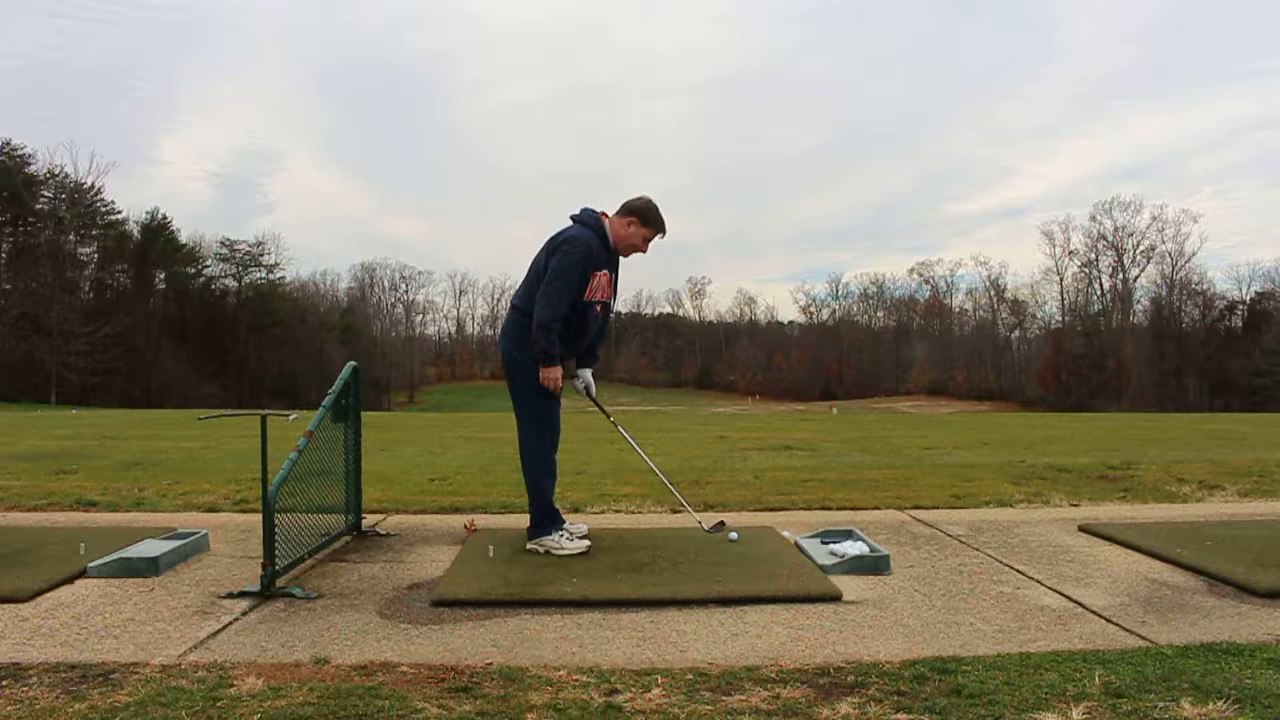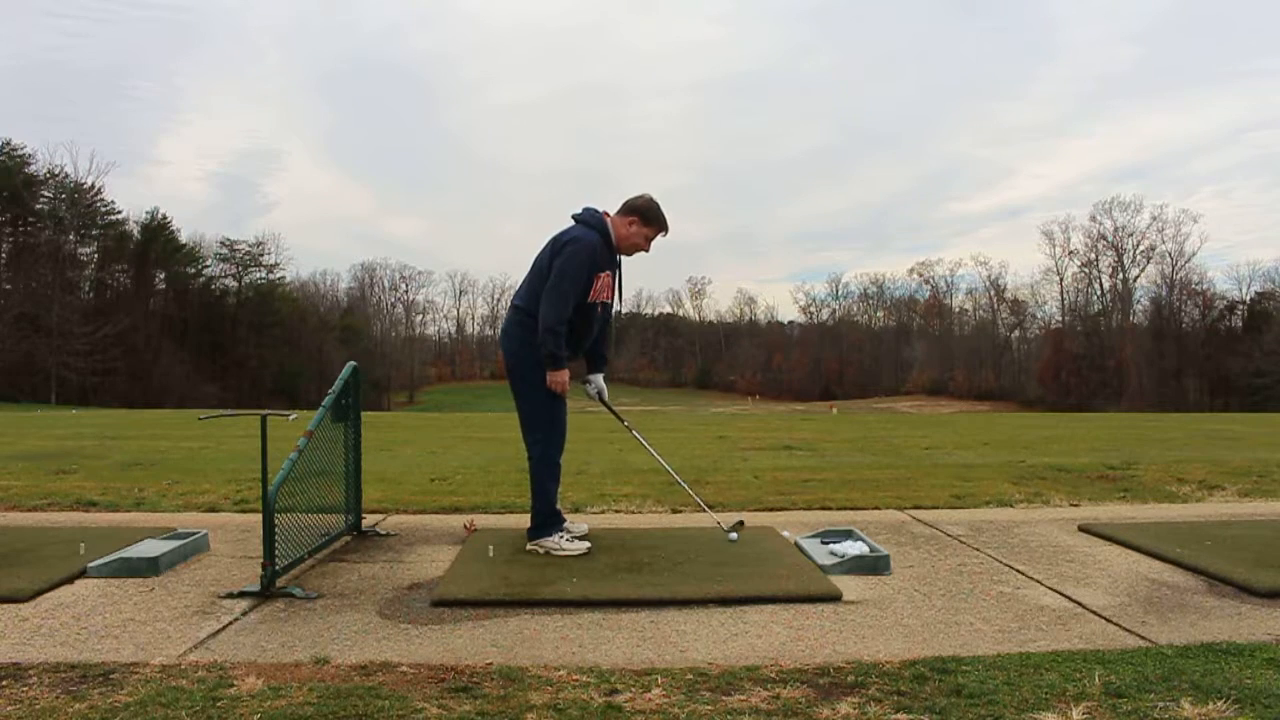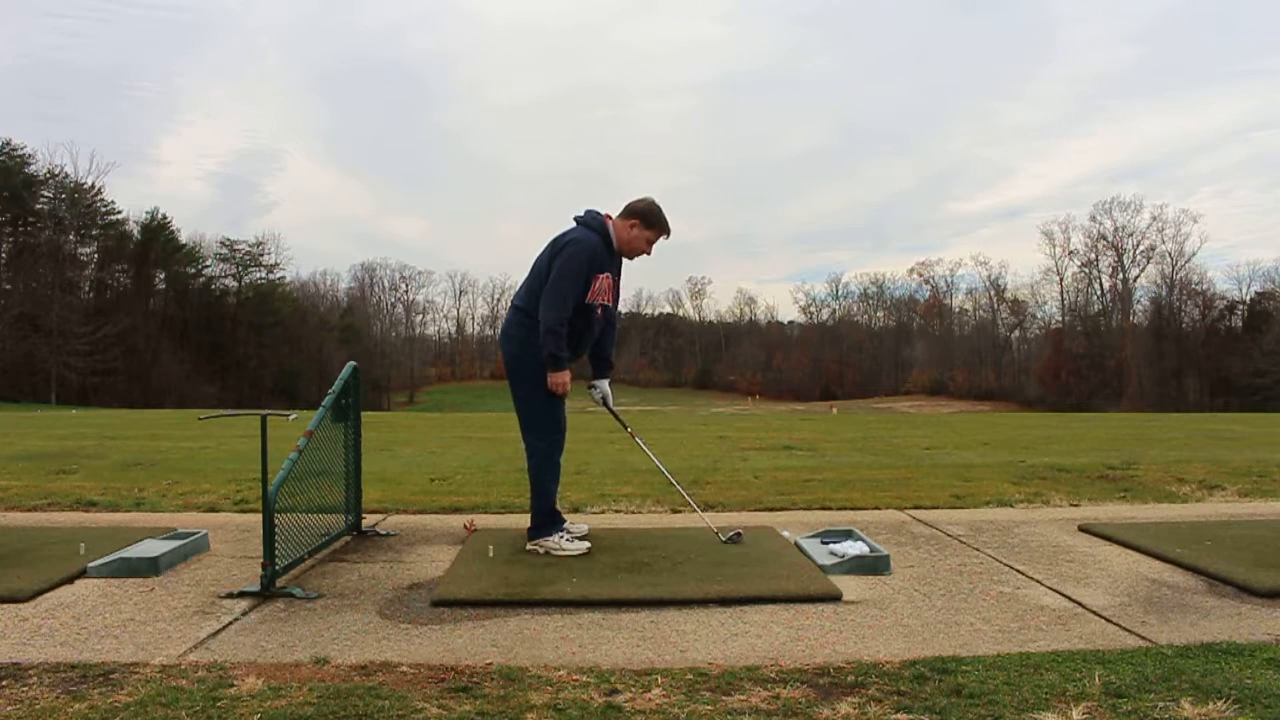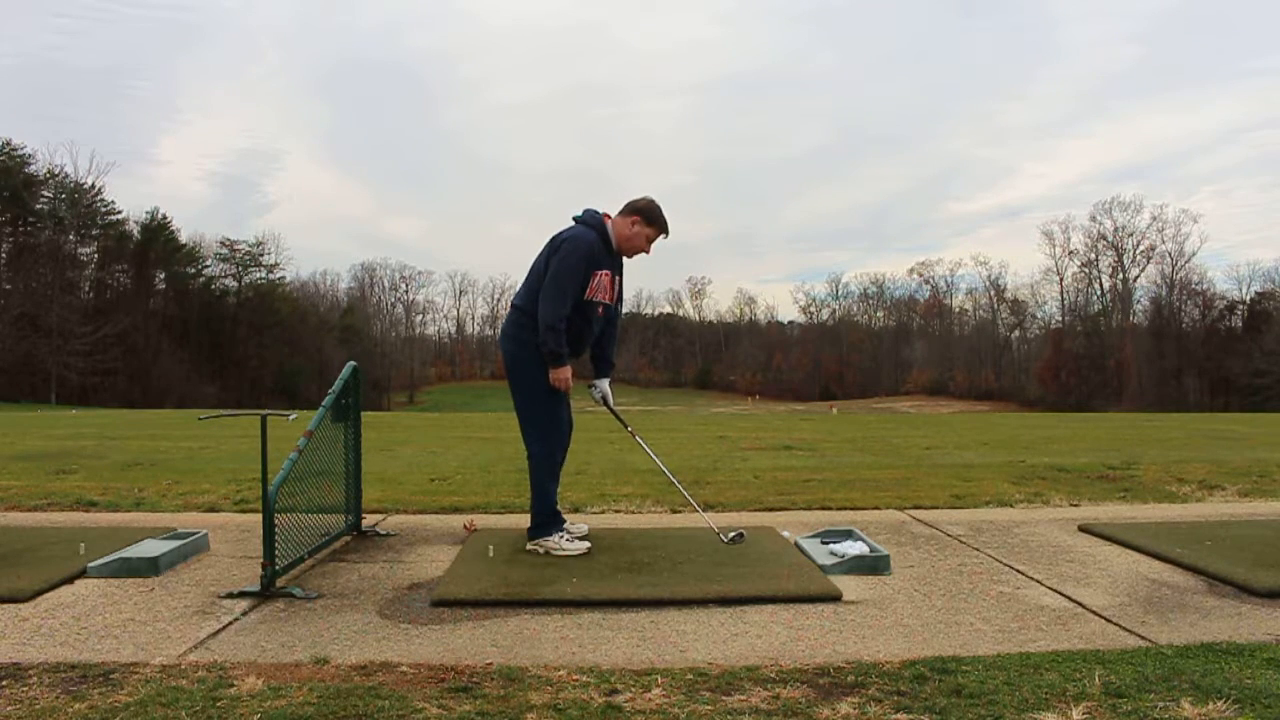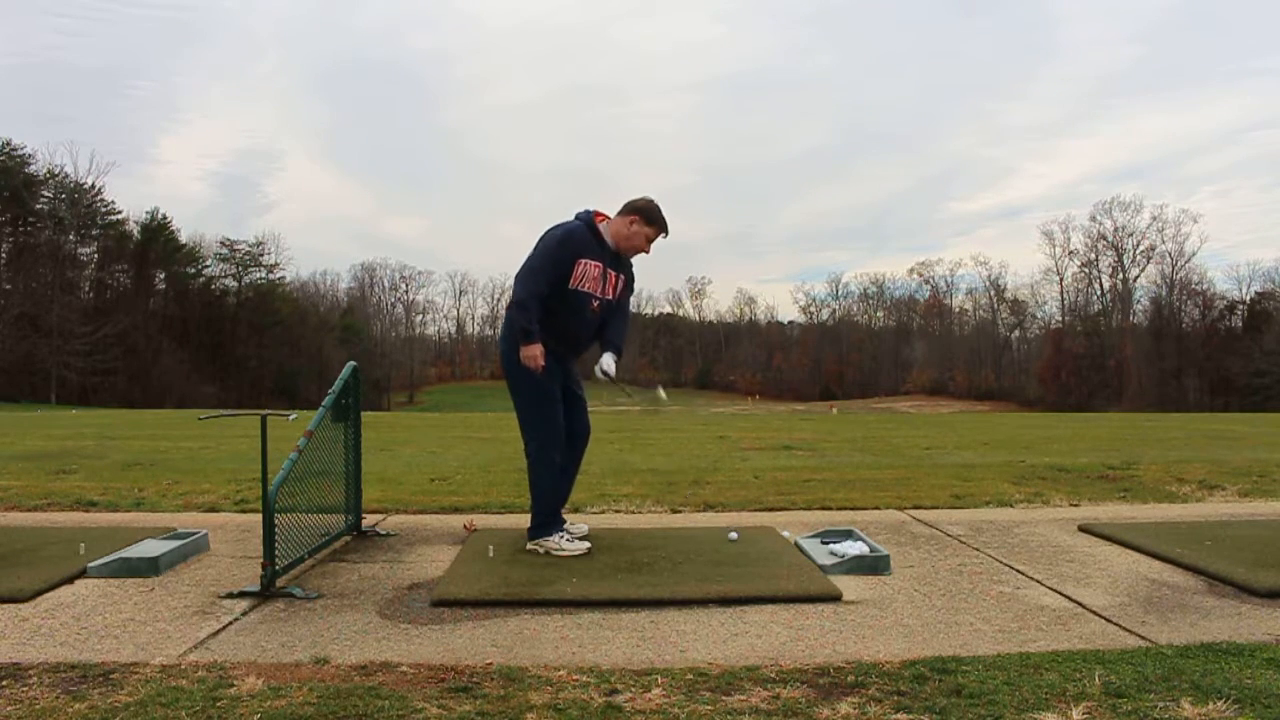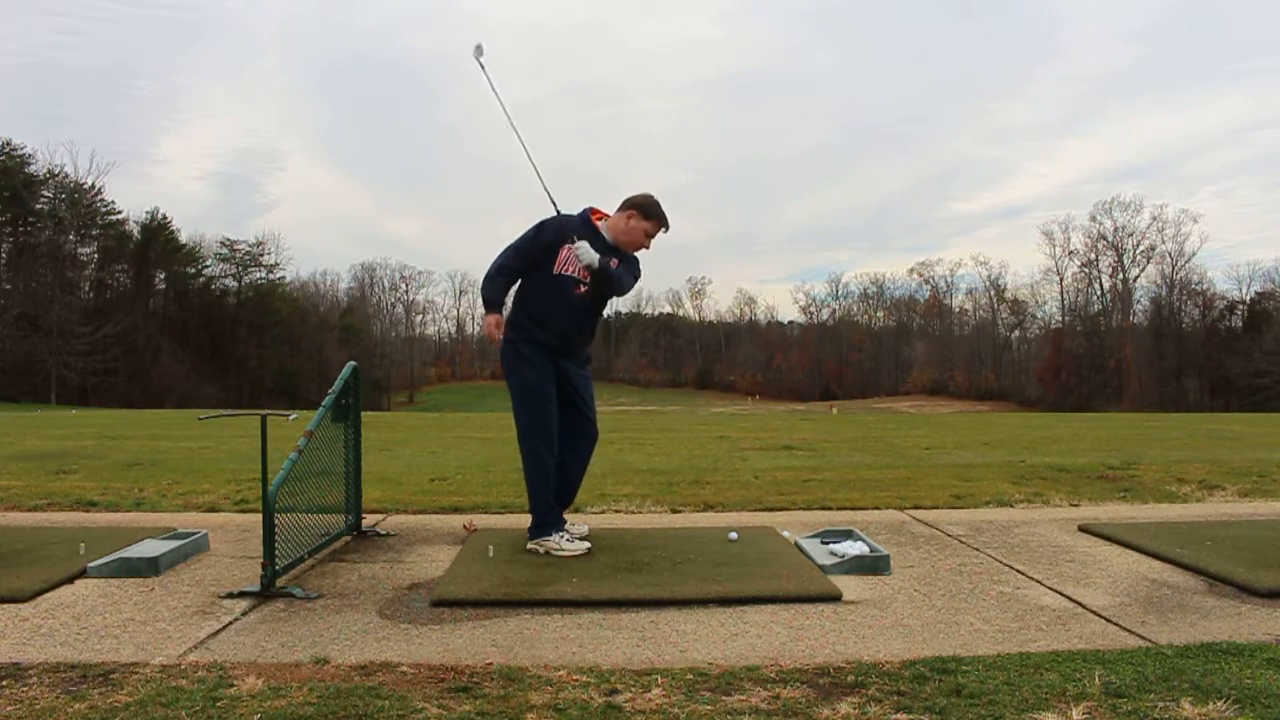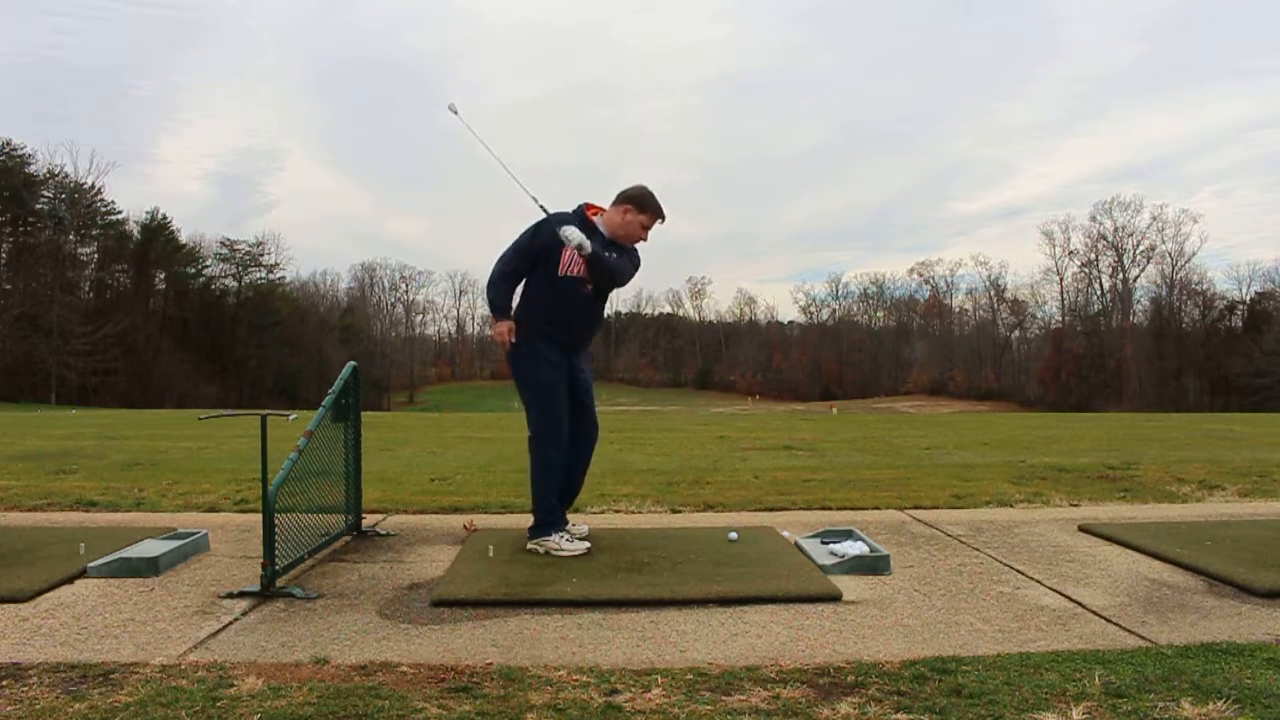
dt=0.4s
person 1, frame 1
left shoulder: (607, 254)
right shoulder: (579, 243)
left elbow: (598, 315)
right elbow: (548, 302)
left wrist: (585, 365)
right wrist: (549, 360)
left hip: (546, 352)
right hip: (528, 346)
left knee: (546, 435)
right knee: (539, 436)
left ankle: (549, 520)
right ankle: (542, 530)
person 1, frame 2
left shoulder: (607, 253)
right shoulder: (583, 244)
left elbow: (600, 316)
right elbow: (554, 305)
left wrist: (596, 369)
right wrist: (557, 364)
left hip: (546, 350)
right hip: (530, 345)
left knee: (552, 435)
right knee: (546, 437)
left ankle: (550, 519)
right ankle: (543, 532)
person 1, frame 3
left shoulder: (610, 258)
right shoulder: (582, 246)
left elbow: (605, 320)
right elbow: (553, 307)
left wrist: (601, 374)
right wrist: (557, 364)
left hip: (546, 350)
right hip: (528, 345)
left knee: (553, 435)
right knee: (545, 436)
left ankle: (549, 519)
right ankle: (542, 530)
person 1, frame 4
left shoulder: (613, 261)
right shoulder: (580, 243)
left elbow: (609, 320)
right elbow: (552, 303)
left wrist: (602, 374)
right wrist: (557, 360)
left hip: (552, 353)
right hip: (529, 346)
left knee: (559, 434)
right knee: (546, 436)
left ankle: (549, 518)
right ankle: (543, 531)
person 1, frame 5
left shoulder: (622, 268)
right shoulder: (569, 237)
left elbow: (618, 315)
right elbow: (528, 283)
left wrist: (610, 354)
right wrist: (528, 339)
left hip: (562, 355)
right hip: (528, 350)
left knee: (576, 433)
right knee: (545, 437)
left ankle: (551, 516)
right ankle: (543, 530)
person 1, frame 6
left shoulder: (627, 263)
right shoulder: (559, 229)
left elbow: (614, 286)
right elbow: (508, 263)
left wrist: (596, 262)
right wrist: (493, 307)
left hip: (572, 356)
right hip: (527, 347)
left knee: (583, 434)
right knee: (540, 437)
left ankle: (553, 516)
right ankle: (543, 530)
person 1, frame 7
left shoulder: (626, 254)
right shoulder: (555, 227)
left elbow: (611, 275)
right elbow: (508, 265)
left wrist: (586, 246)
right wrist: (501, 314)
left hip: (573, 353)
right hip: (534, 347)
left knee: (583, 435)
right knee: (551, 434)
left ankle: (555, 517)
right ankle: (545, 530)
